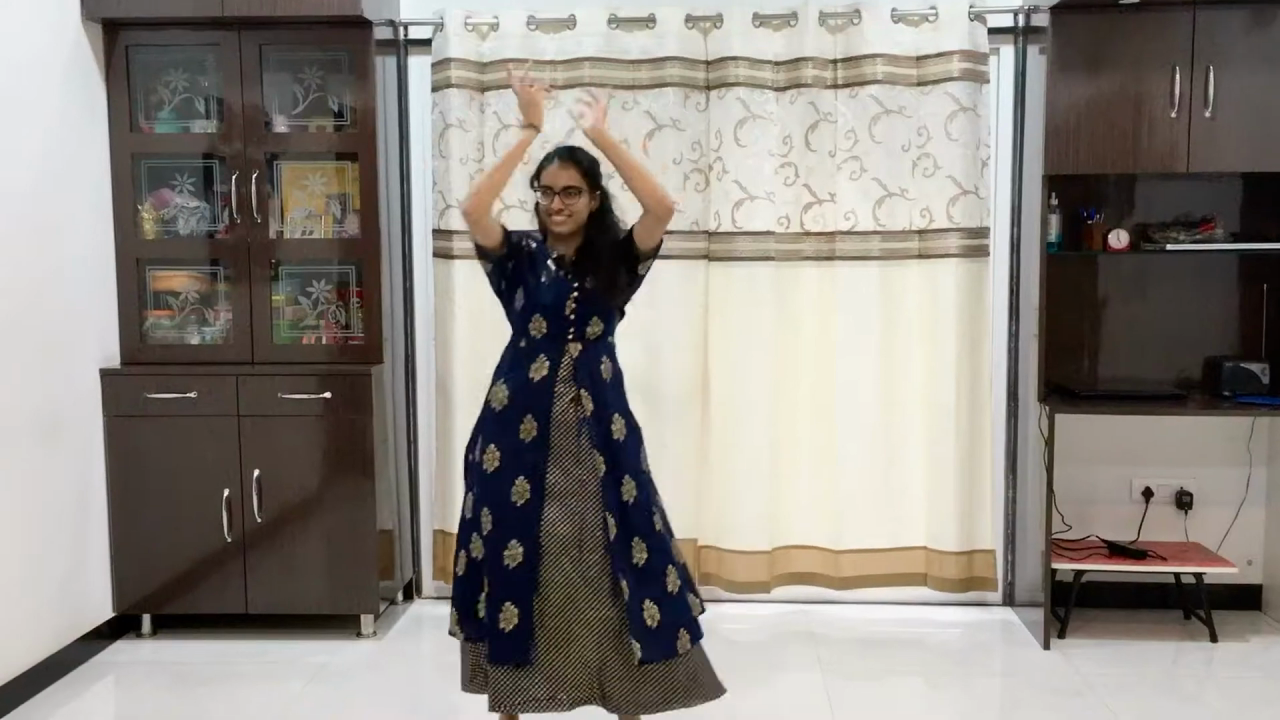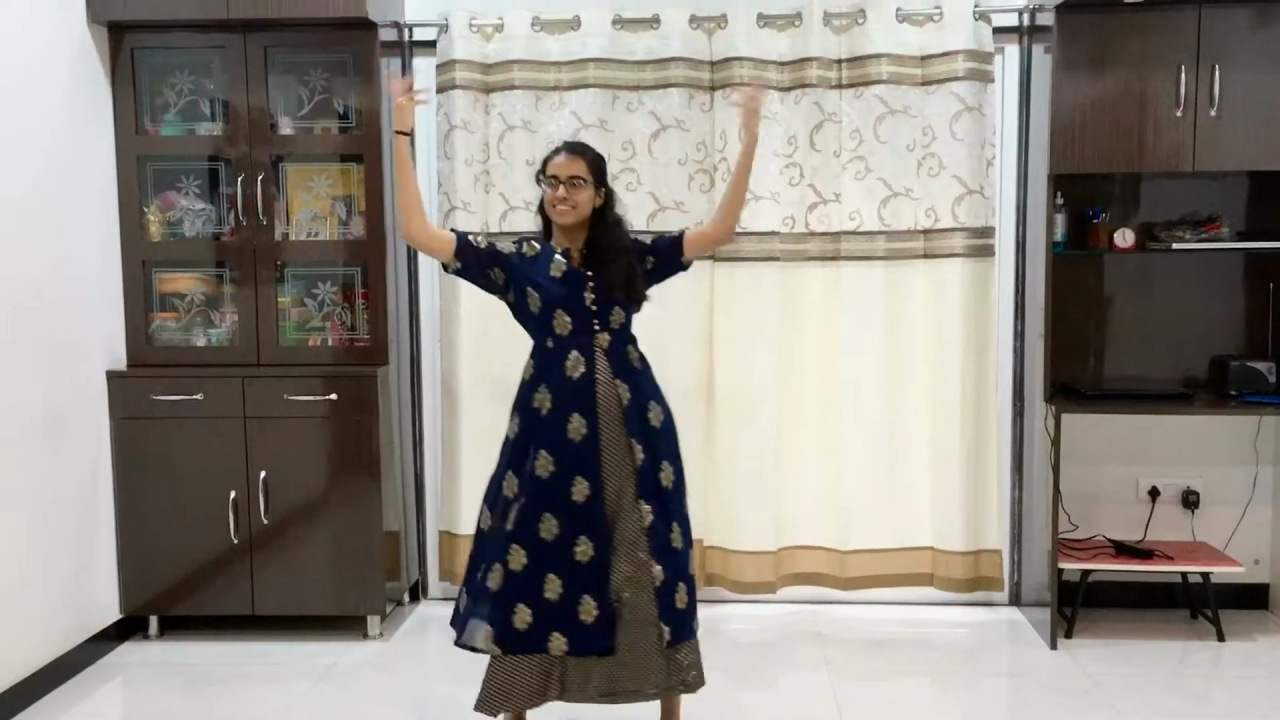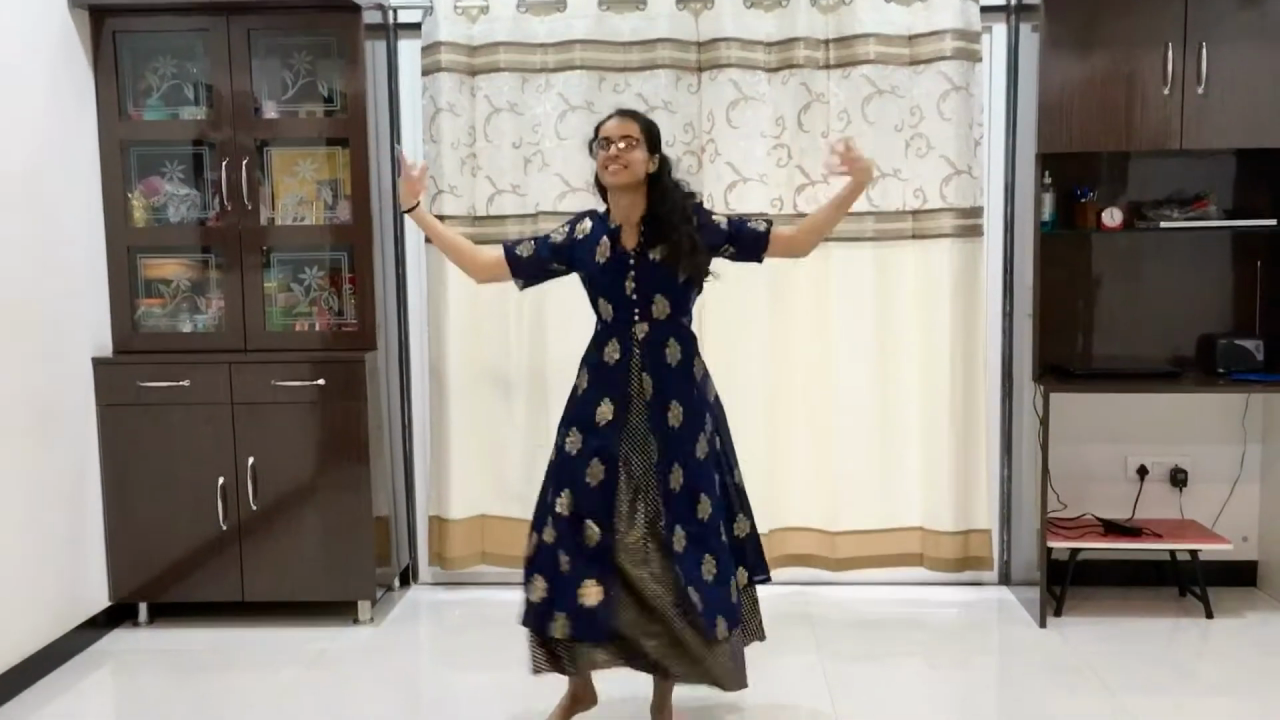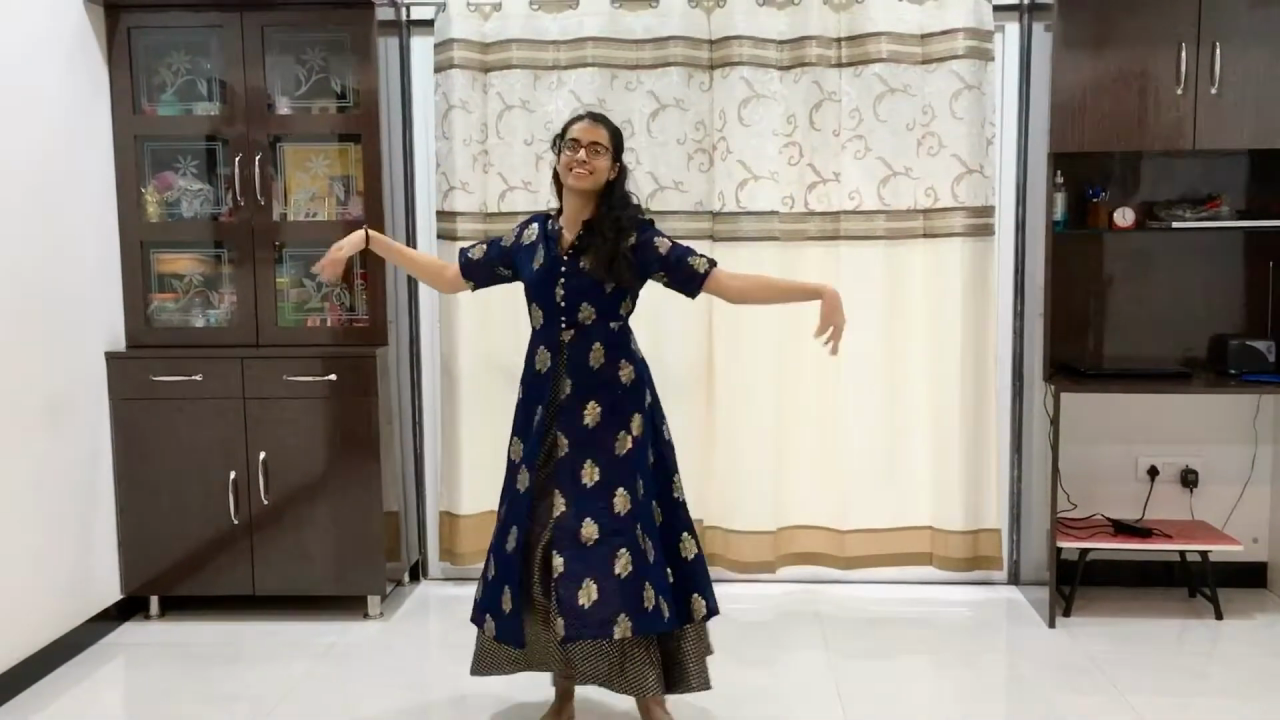
dt=0.7s
person 1, frame 1
left shoulder: (617, 262)
right shoulder: (517, 259)
left elbow: (659, 208)
right elbow: (474, 210)
left wrist: (602, 135)
right wrist: (530, 128)
left hip: (600, 431)
right hip: (519, 430)
left knee: (618, 570)
right knee: (512, 567)
person 1, frame 2
left shoulder: (632, 256)
right shoulder: (517, 259)
left elbow: (717, 232)
right elbow: (418, 232)
left wrist: (748, 140)
right wrist: (401, 133)
left hip: (635, 420)
right hip: (554, 424)
left knee: (652, 561)
right knee: (539, 563)
person 1, frame 3
left shoulder: (693, 225)
right shoulder: (581, 234)
left elbow: (795, 242)
right elbow: (481, 265)
left wrist: (849, 191)
right wrist: (416, 208)
left hip: (677, 400)
right hip: (603, 401)
left knee: (680, 542)
right knee: (586, 538)
person 1, frame 4
left shoulder: (634, 238)
right shoulder: (530, 236)
left elbow: (725, 282)
right elbow: (447, 275)
left wrist: (820, 292)
right wrist: (367, 240)
left hip: (613, 403)
right hip: (545, 406)
left knee: (615, 541)
right knee: (540, 544)
